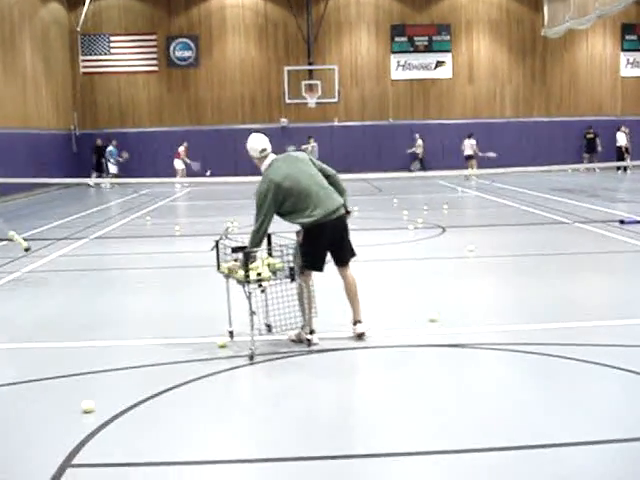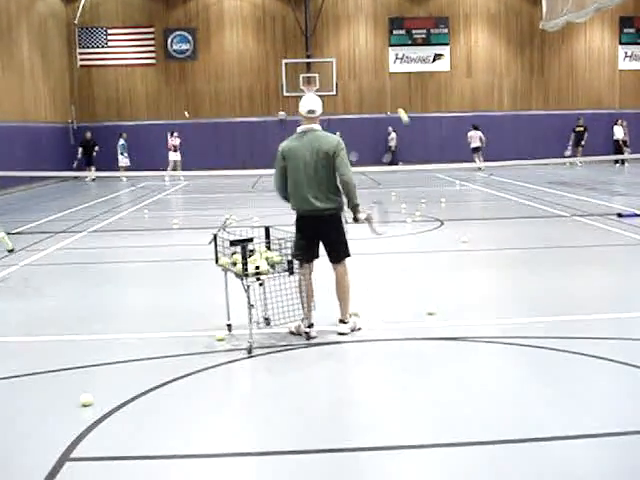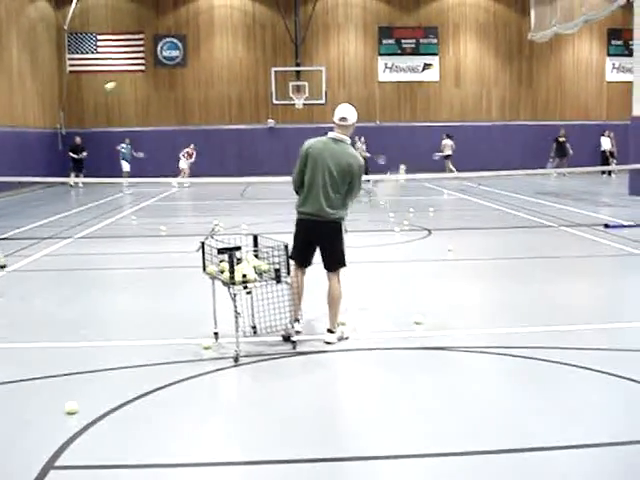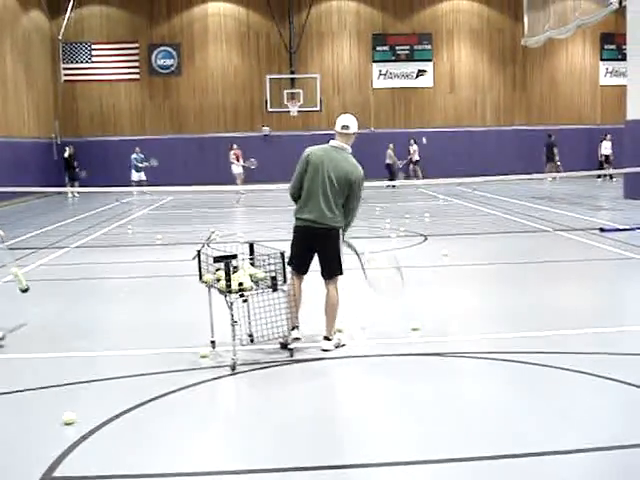
dt=0.7s
person 1, frame 1
left shoulder: (267, 185)
right shoulder: (297, 156)
left elbow: (261, 226)
right elbow: (332, 176)
right wrist: (344, 204)
left hip: (316, 226)
right hip: (338, 216)
left knee: (304, 275)
right knee: (345, 270)
left ankle: (308, 331)
right ankle: (358, 321)
person 1, frame 2
left shoulder: (285, 147)
right shoulder: (334, 142)
left elbow: (282, 188)
right elbow: (346, 180)
right wrist: (355, 207)
left hip: (304, 216)
right hip: (331, 213)
left knee: (305, 269)
right knee: (339, 266)
left ankle: (307, 323)
right ankle: (345, 320)
person 1, frame 3
left shoulder: (310, 146)
right shoulder: (356, 159)
left elbow: (296, 183)
right elbow: (351, 195)
left hip: (305, 218)
right hip: (332, 222)
left knee: (299, 269)
right knee: (333, 275)
left ankle: (295, 319)
right ankle: (333, 329)
person 1, frame 4
left shoulder: (311, 153)
right shoulder: (355, 169)
left elbow: (293, 190)
right elbow: (350, 210)
right wrist: (342, 230)
left hip: (303, 225)
right hip: (330, 229)
left knee: (297, 276)
right knee: (331, 283)
left ankle: (294, 327)
right ankle: (329, 337)
